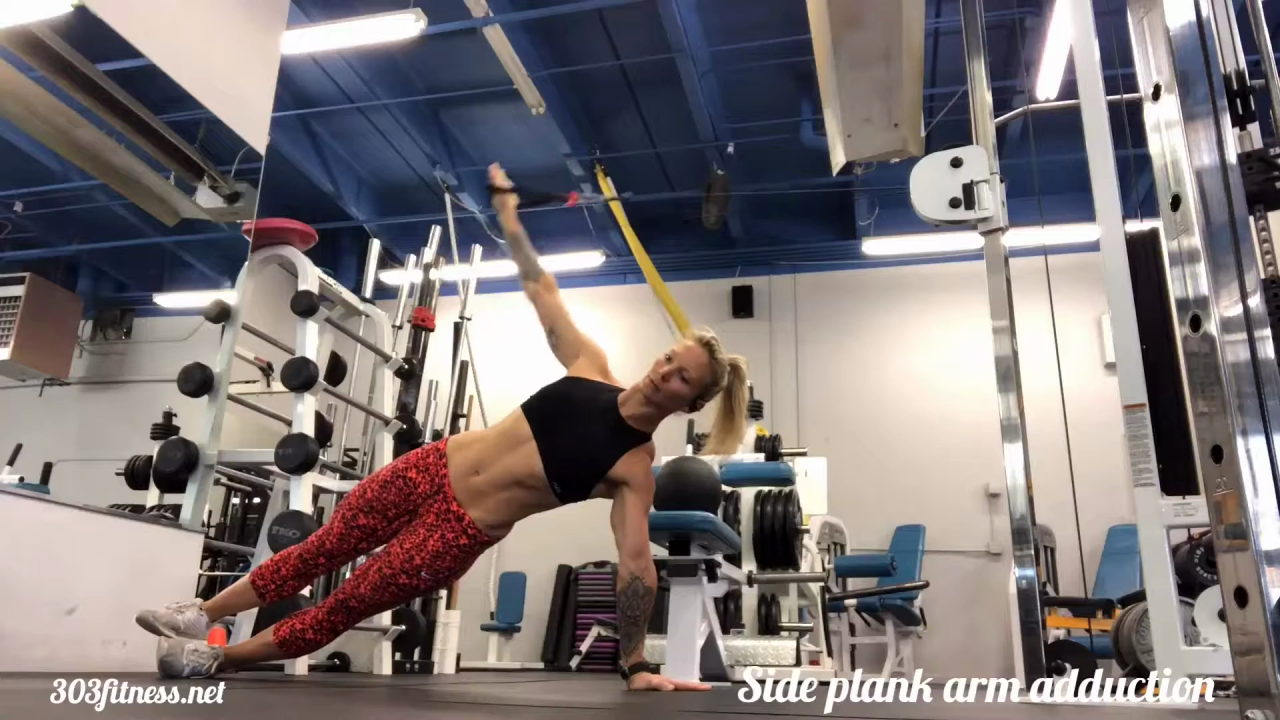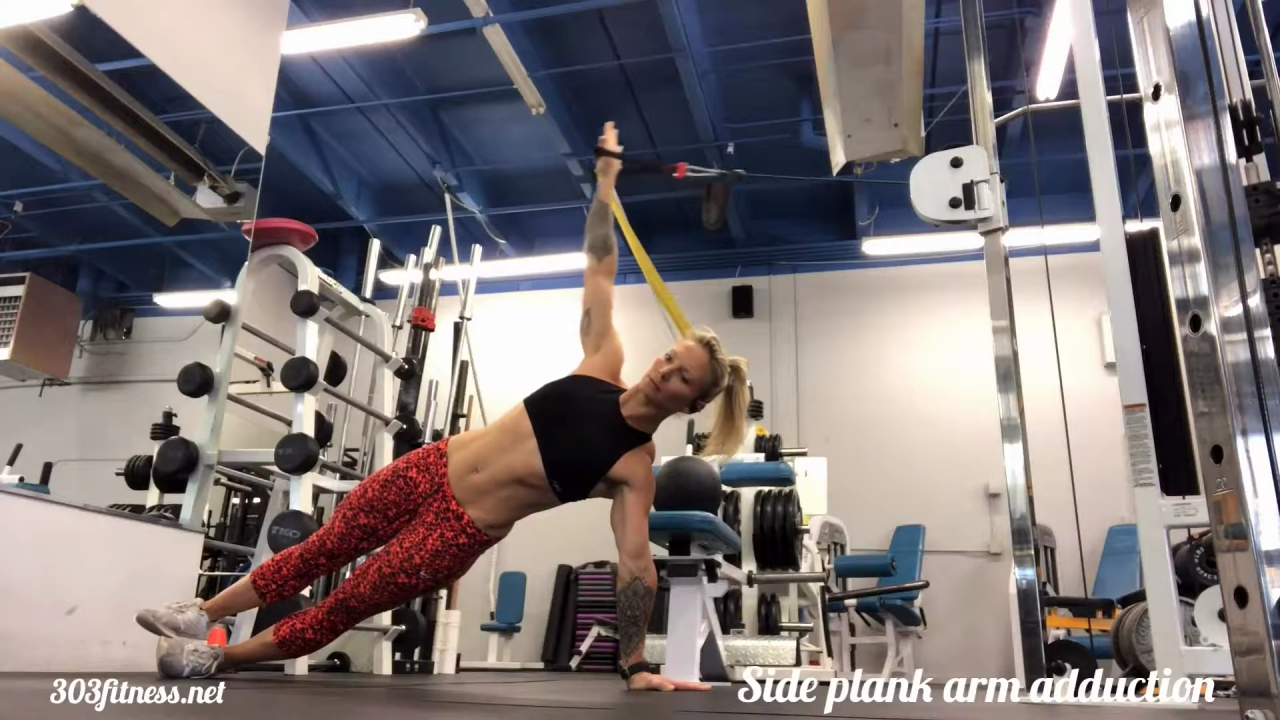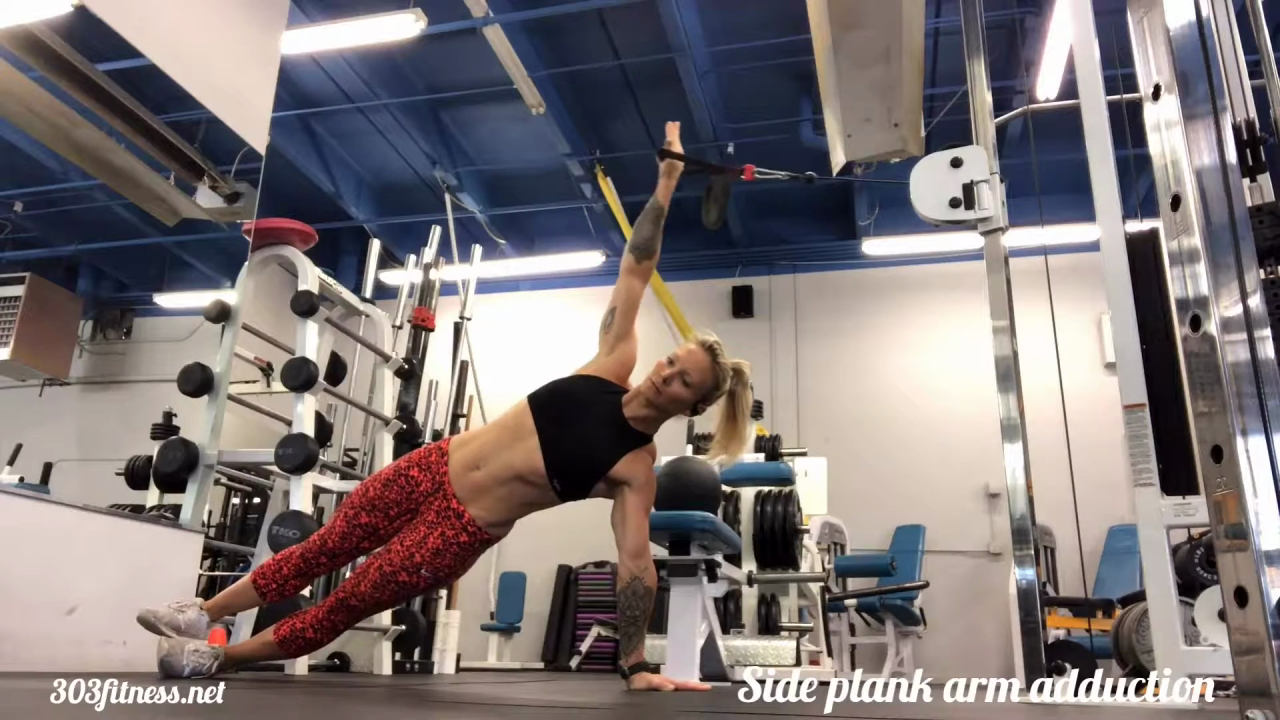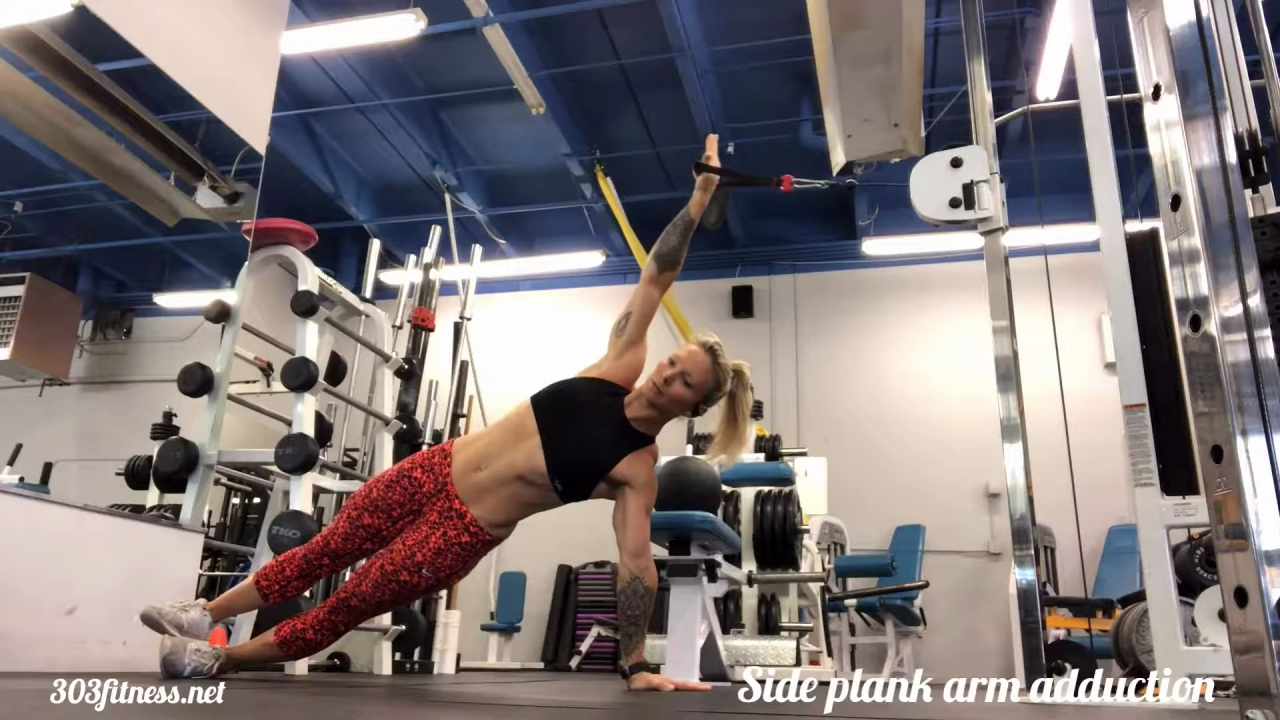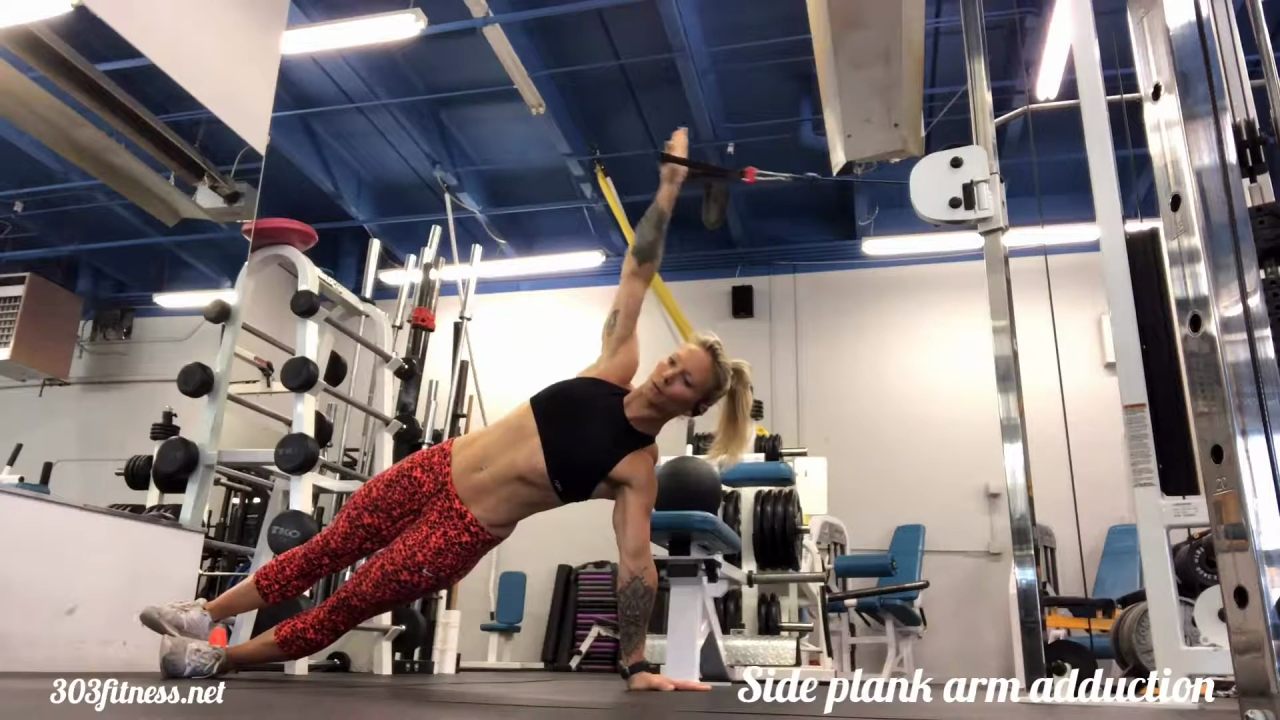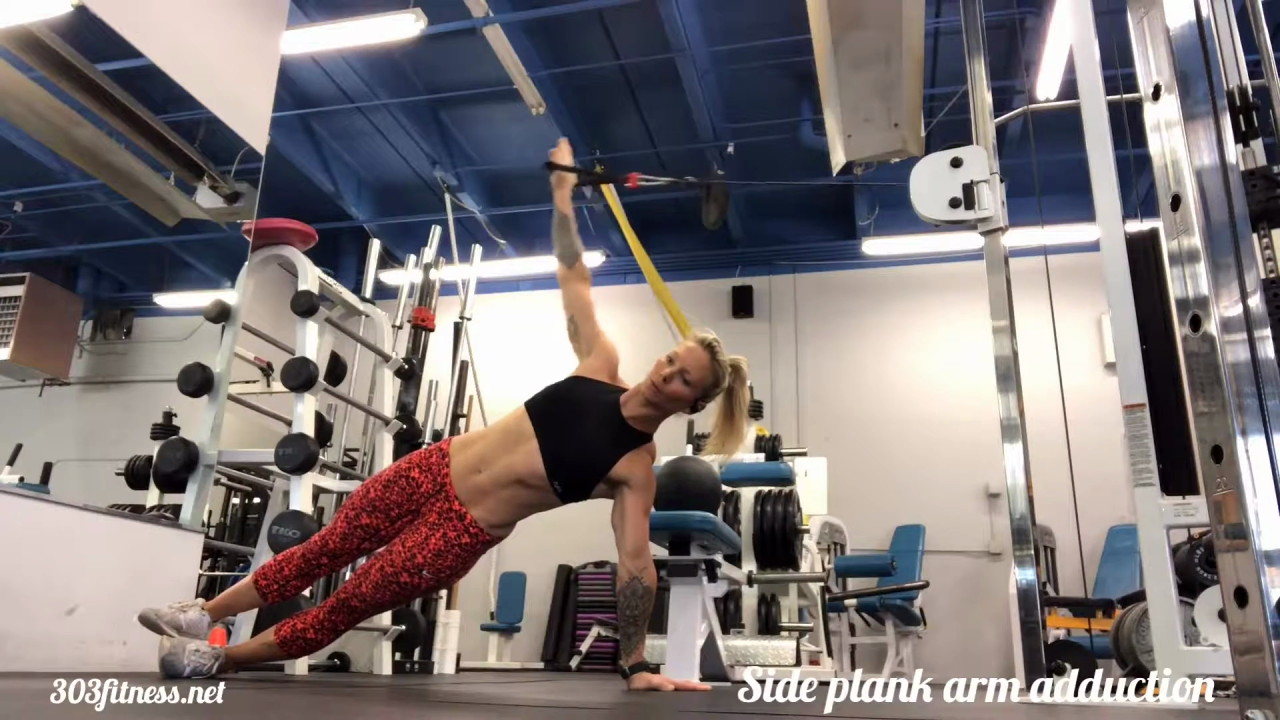
dt=0.5s
person 1, frame 1
left shoulder: (635, 467)
right shoulder: (591, 370)
left elbow: (636, 562)
right elbow: (541, 289)
left wrist: (636, 665)
right wrist: (507, 212)
left hip: (462, 531)
right hip: (435, 470)
left knee: (344, 606)
right knee: (322, 550)
left ankle: (217, 659)
right ankle: (201, 614)
person 1, frame 2
left shoulder: (636, 467)
right shoulder: (603, 367)
left elbow: (636, 560)
right elbow: (599, 269)
left wrist: (635, 663)
right wrist: (606, 175)
left hip: (462, 531)
right hip: (434, 469)
left knee: (343, 607)
right knee: (322, 549)
left ankle: (216, 659)
right ankle: (200, 614)
person 1, frame 3
left shoulder: (637, 468)
right shoulder: (612, 370)
left elbow: (636, 561)
right elbow: (634, 272)
left wrist: (636, 665)
right wrist: (666, 182)
left hip: (462, 530)
right hip: (435, 468)
left knee: (344, 607)
right knee: (324, 549)
left ankle: (217, 658)
right ankle: (202, 613)
person 1, frame 4
left shoulder: (638, 470)
right shoulder: (618, 372)
left elbow: (636, 563)
right elbow: (655, 280)
left wrist: (636, 664)
right wrist: (700, 198)
left hip: (465, 531)
right hip: (437, 471)
left knee: (345, 608)
right knee: (324, 551)
left ankle: (220, 659)
right ankle: (204, 613)
person 1, frame 5
left shoulder: (638, 469)
right shoulder: (614, 374)
left elbow: (636, 562)
right elbow: (637, 273)
left wrist: (635, 664)
right wrist: (670, 188)
left hip: (465, 532)
right hip: (438, 470)
left knee: (344, 608)
right knee: (325, 552)
left ankle: (218, 660)
right ankle: (205, 613)
person 1, frame 6
left shoulder: (637, 467)
right shoulder: (601, 367)
left elbow: (636, 560)
right elbow: (574, 281)
left wrist: (635, 664)
right wrist: (560, 195)
left hip: (464, 532)
right hip: (437, 469)
left knee: (345, 608)
right knee: (325, 550)
left ankle: (218, 658)
right ankle: (203, 613)
